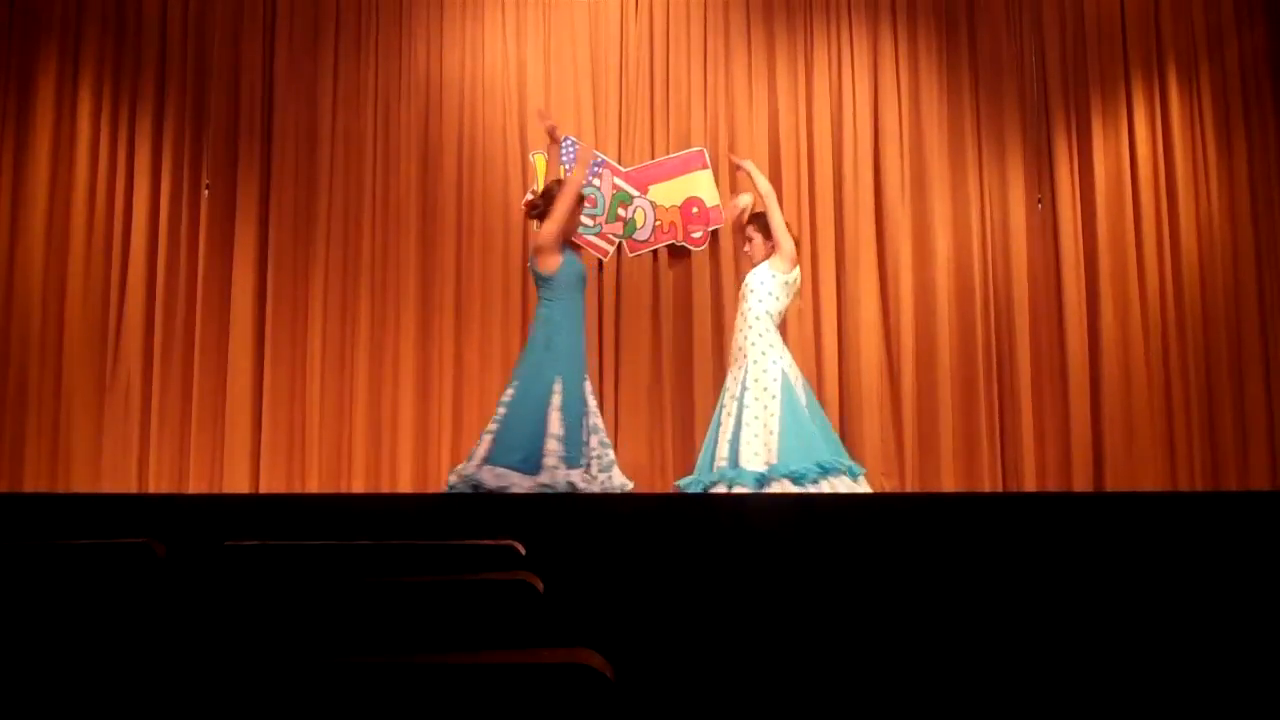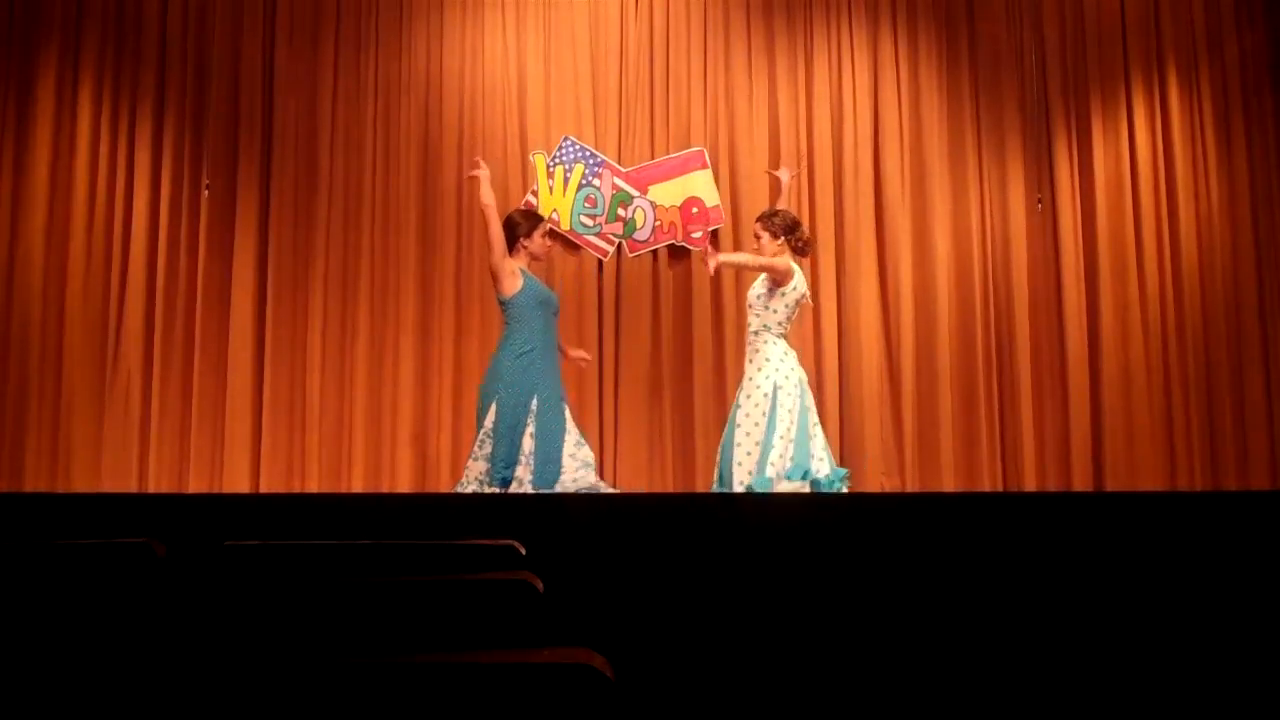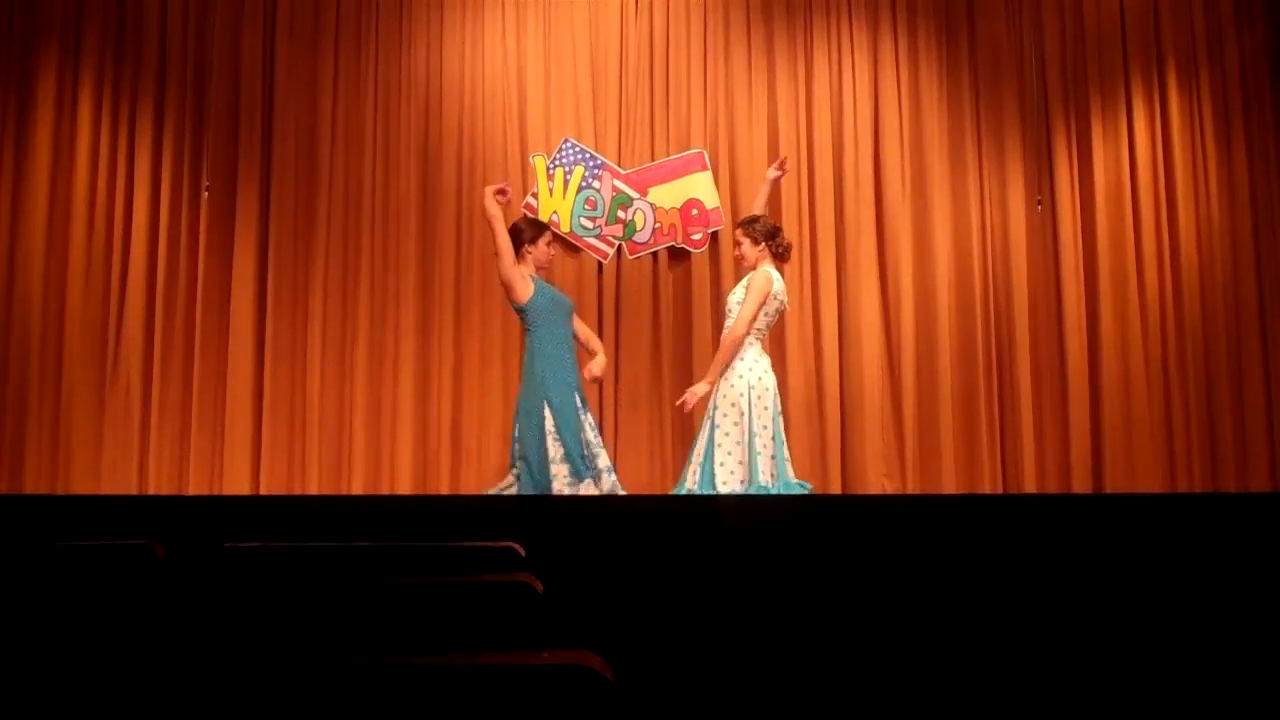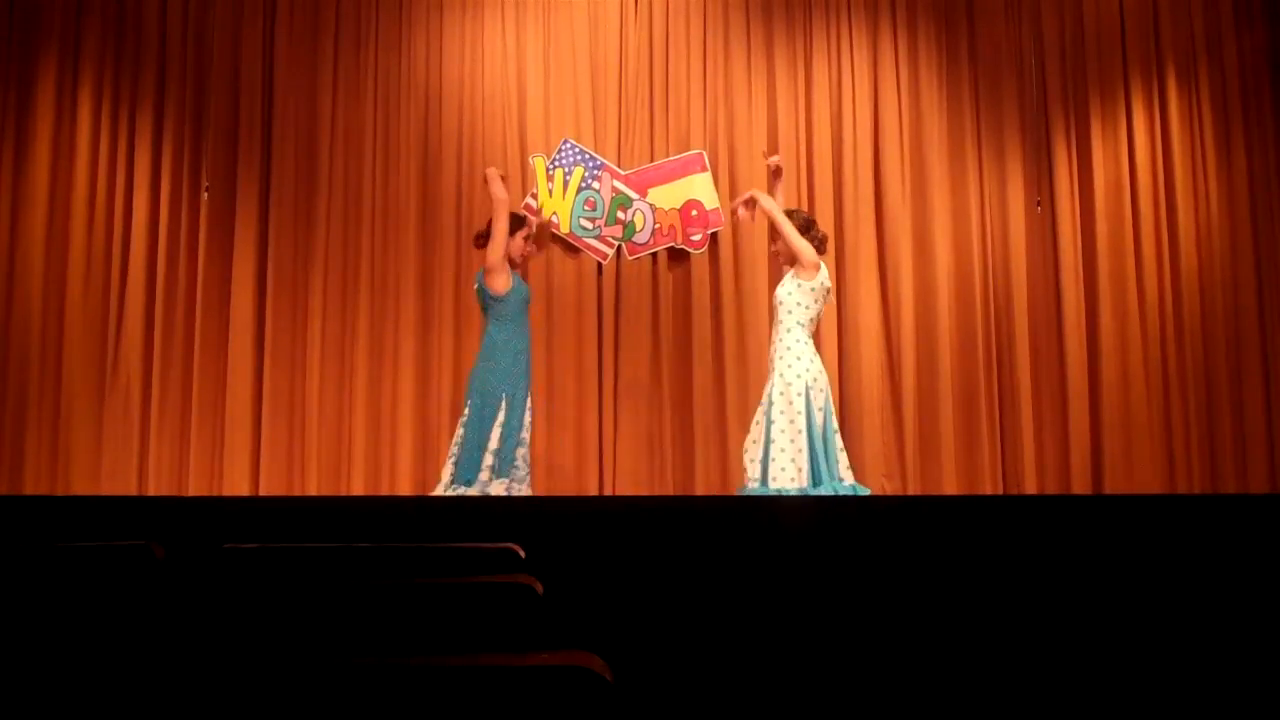
dt=0.7s
person 1, frame 1
left shoulder: (551, 247)
right shoulder: (546, 246)
left elbow: (561, 194)
right elbow: (571, 188)
left wrist: (553, 143)
right wrist: (583, 158)
left hip: (563, 358)
right hip: (552, 358)
left knee: (569, 440)
right knee: (541, 435)
person 1, frame 2
left shoulder: (531, 281)
right shoulder: (506, 271)
right elbow: (488, 208)
left wrist: (566, 350)
right wrist: (484, 178)
left hip: (542, 386)
right hip: (515, 383)
left knee: (545, 464)
right knee: (511, 464)
person 1, frame 3
left shoulder: (546, 290)
right shoulder: (516, 280)
left elbow: (583, 332)
right elbow: (494, 218)
left wrist: (599, 356)
right wrist: (491, 196)
left hip: (565, 389)
right hip: (545, 389)
left knee: (577, 468)
right knee: (559, 471)
person 1, frame 4
left shoulder: (504, 275)
right shoulder: (495, 271)
right elbow: (500, 205)
left wrist: (534, 228)
right wrist: (493, 177)
left hip: (506, 382)
right hip: (498, 383)
left knee: (495, 463)
right knee: (494, 465)
person 2, frame 1
left shoulder: (786, 260)
right shoulder: (765, 271)
left elbow: (771, 198)
right elbow: (744, 225)
left wrist: (749, 168)
right wrist: (742, 206)
left hip: (767, 363)
right hip: (748, 367)
left knee: (768, 446)
right knee: (747, 448)
person 2, frame 2
left shoulder: (784, 270)
right shoulder: (783, 271)
left elbow: (757, 261)
right elbow: (779, 224)
left wrist: (723, 258)
right wrist: (784, 186)
left hip: (772, 373)
right hip: (767, 371)
left knee: (767, 459)
right knee: (755, 455)
person 2, frame 3
left shoulder: (763, 277)
right shoulder: (766, 275)
left elbow: (738, 333)
right elbow: (755, 224)
left wrist: (707, 382)
right wrist: (768, 183)
left hip: (742, 374)
right hip: (744, 373)
left knee: (740, 461)
right knee: (746, 461)
person 2, frame 4
left shoulder: (811, 265)
right shoulder: (800, 271)
left elbow: (773, 212)
right elbow: (778, 218)
left wrist: (754, 196)
right wrist: (776, 179)
left hip: (797, 370)
right hip: (790, 370)
left knee: (789, 458)
right knee: (794, 457)
